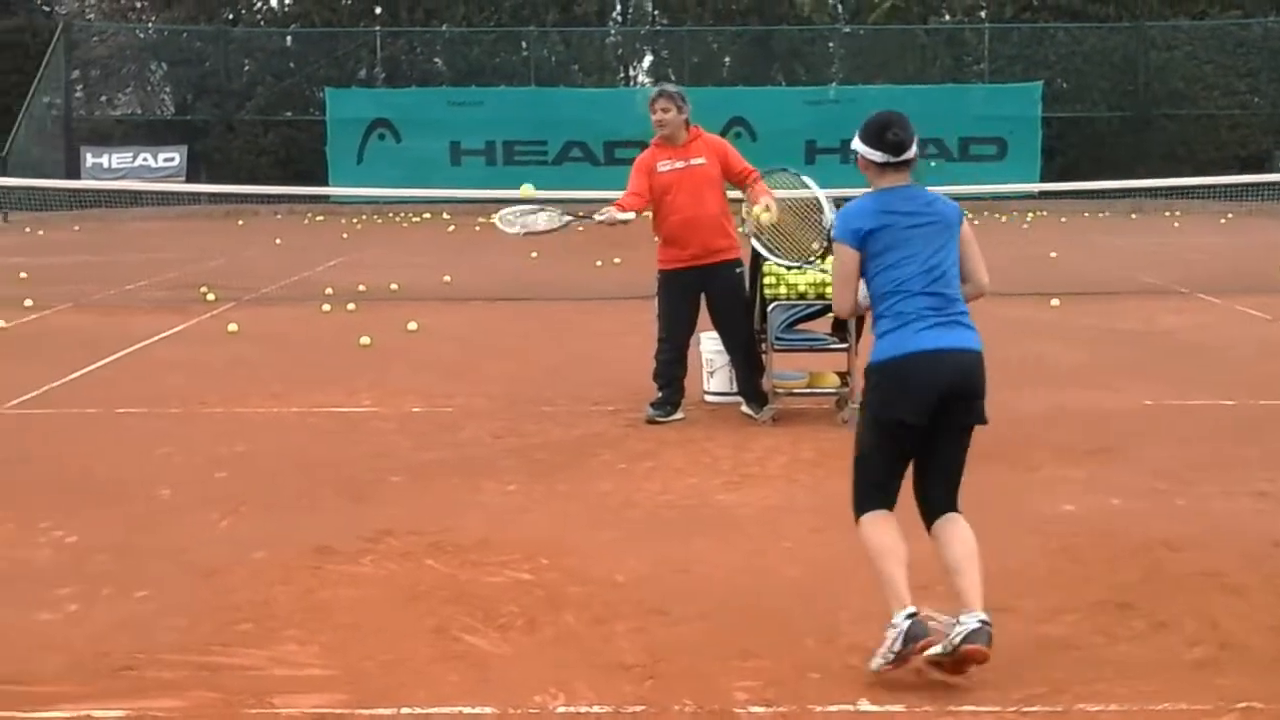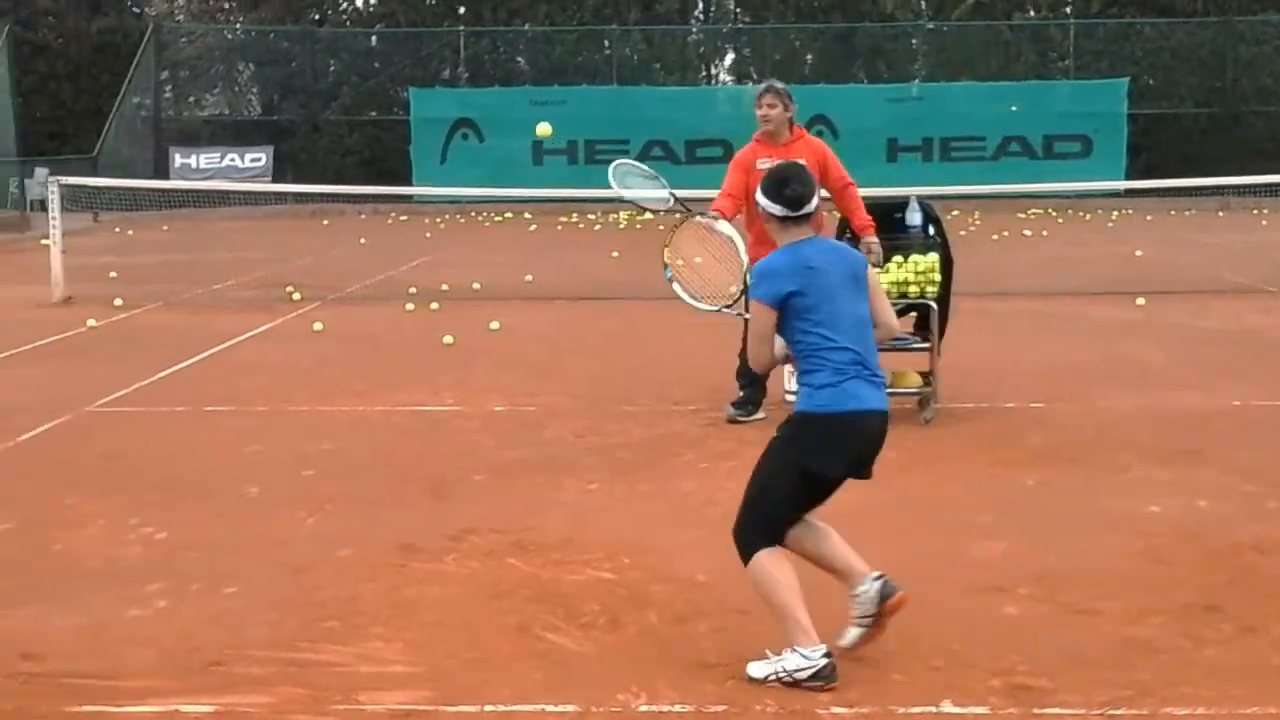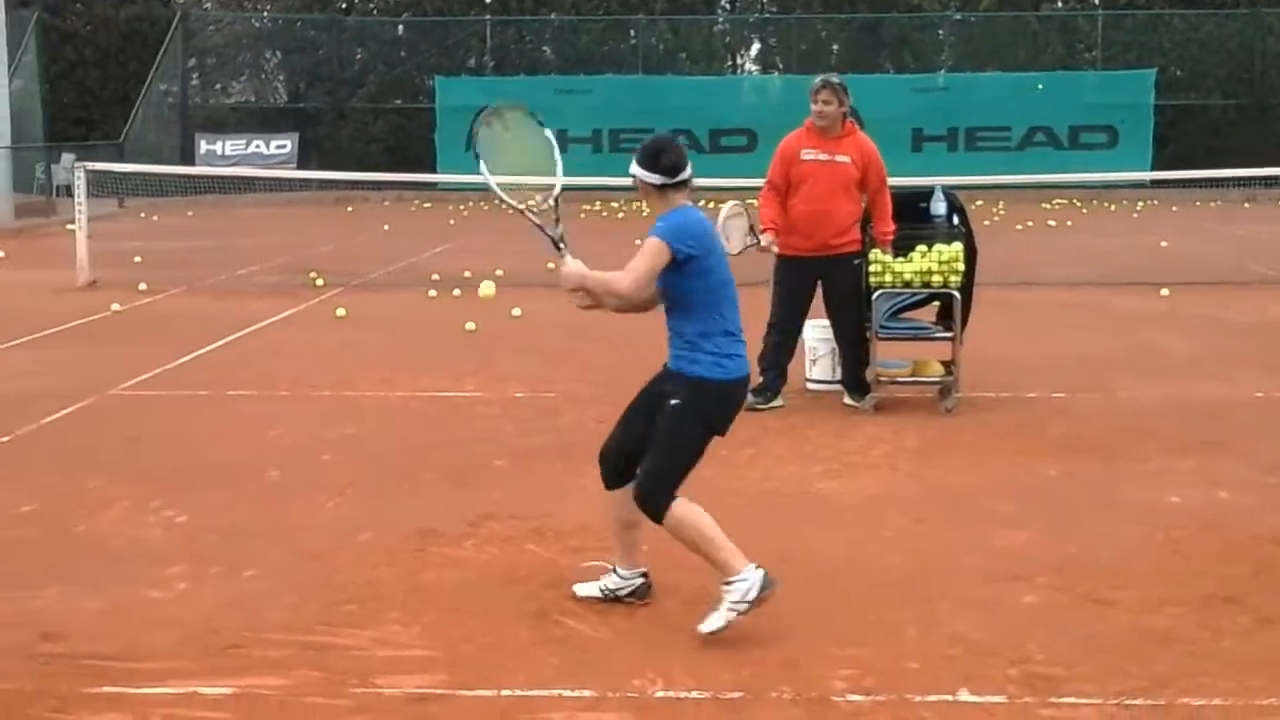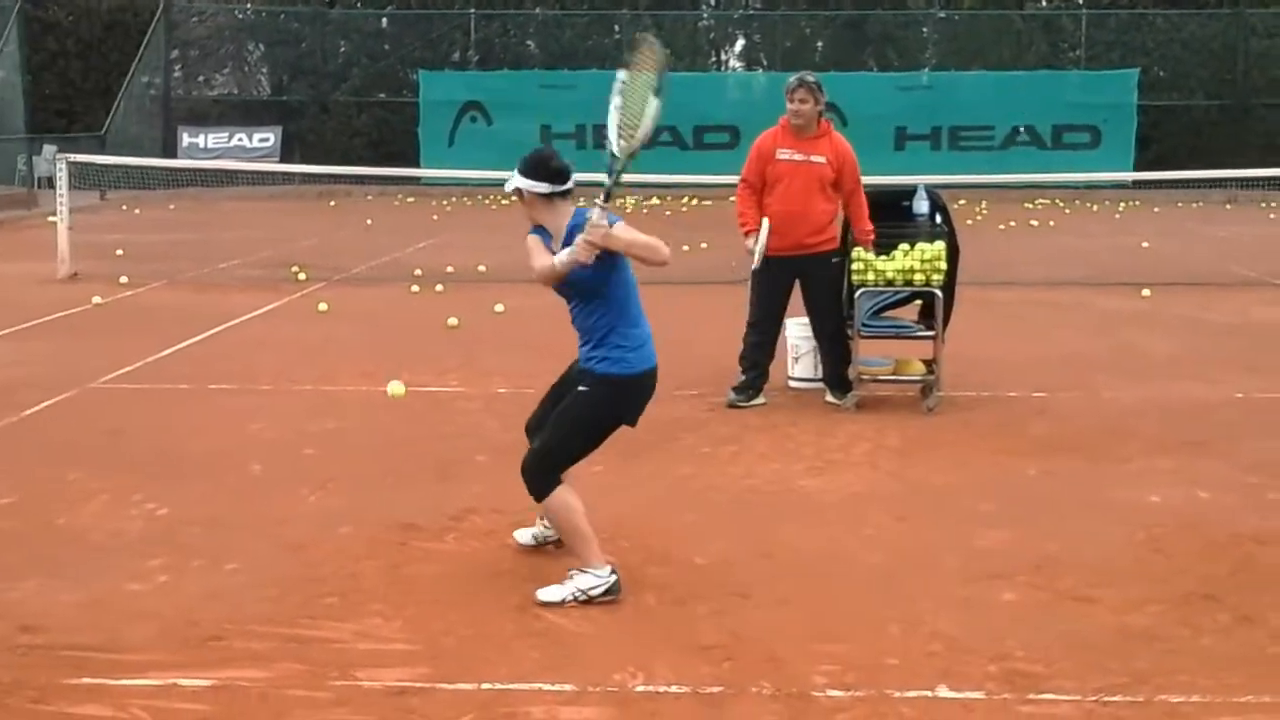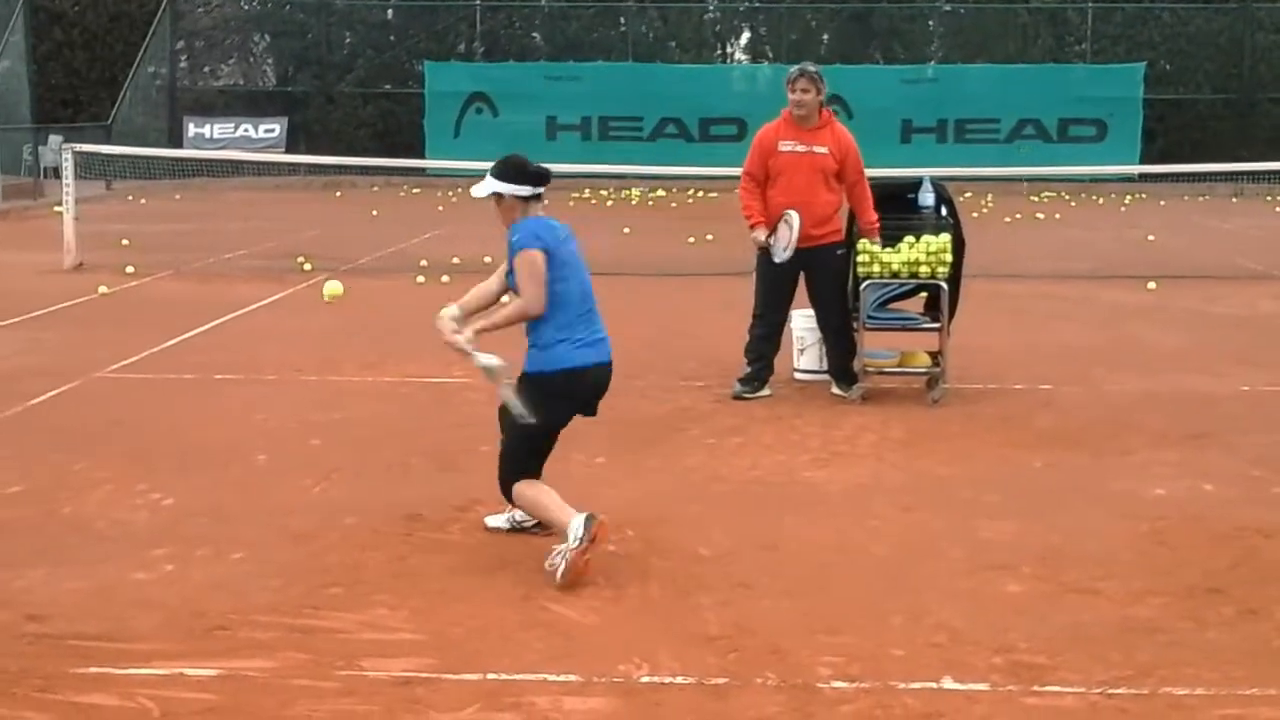
dt=0.3s
person 1, frame 1
left shoulder: (855, 217)
right shoulder: (948, 210)
left elbow: (844, 306)
right elbow: (977, 285)
left hip: (902, 366)
right hip: (962, 359)
left knee: (873, 501)
right knee: (940, 505)
left ankle: (905, 618)
right ankle: (973, 623)
person 1, frame 2
left shoulder: (772, 270)
right shoulder: (850, 258)
left elbow: (760, 361)
right elbow: (888, 327)
left hip: (827, 418)
right hip: (871, 415)
left knee: (753, 533)
right knee: (780, 514)
left ankle: (807, 654)
right ankle: (869, 585)
person 1, frame 3
left shoulder: (673, 227)
right shoulder: (686, 223)
left elbow: (627, 288)
right elbow: (645, 298)
left wrist: (580, 275)
right wrist: (598, 296)
left hip: (710, 380)
right hip: (688, 371)
left knee: (653, 496)
right knee: (615, 458)
left ankle: (743, 576)
right ankle: (629, 575)
person 1, frame 4
left shoulder: (594, 221)
right shoulder: (539, 235)
left elbow: (661, 254)
right elbow: (543, 269)
left wrist: (605, 236)
right wrist: (577, 250)
left hip: (622, 373)
right hip: (594, 364)
left knee: (538, 467)
right knee: (540, 430)
left ankle: (598, 575)
right ankle: (558, 524)
person 1, frame 5
left shoulder: (527, 236)
right shoulder: (553, 231)
left elbow: (530, 305)
right elbow: (495, 287)
left wrist: (474, 329)
right wrist: (454, 312)
left hip: (558, 371)
right hip: (594, 365)
left knee: (517, 475)
right knee: (513, 416)
left ankle: (575, 525)
right ankle: (531, 511)
person 2, frame 1
left shoulder: (714, 146)
right shoulder: (647, 160)
left elbow: (748, 175)
right elbow: (636, 197)
left wrist: (762, 195)
right wrist: (617, 210)
left hip: (722, 258)
right hip: (675, 264)
left knee: (739, 332)
right knee: (672, 338)
left ankle: (754, 397)
right ankle: (668, 401)
person 2, frame 2
left shoulder: (815, 149)
right shoulder: (746, 156)
left elbow: (844, 189)
right elbow: (730, 199)
left wrist: (865, 229)
right wrist: (719, 216)
right hip: (765, 262)
right ankle: (750, 399)
person 2, frame 3
left shoulder: (862, 146)
right shoulder: (792, 144)
left elbow: (879, 194)
right elbow: (772, 190)
left wrist: (884, 239)
right wrist: (768, 227)
left hip: (844, 253)
right hip: (793, 252)
left knee: (850, 326)
right knee: (783, 323)
left ankle: (856, 387)
right ankle: (769, 388)
person 2, frame 4
left shoulder: (838, 146)
right shoulder: (767, 142)
left elbow: (853, 195)
right elbow: (747, 190)
left wrist: (865, 239)
right wrist: (750, 230)
left hip: (821, 252)
right hip: (773, 251)
left knee: (829, 324)
right knee: (762, 323)
left ankle: (838, 385)
right ankle: (750, 386)
person 2, frame 5
left shoulder: (840, 136)
right shoulder: (769, 134)
left elbow: (856, 185)
right elbow: (750, 182)
left wrist: (870, 229)
right wrist: (757, 223)
left hip: (826, 243)
left knee: (835, 315)
right knee: (767, 315)
left ankle: (843, 378)
right ankle: (756, 378)
